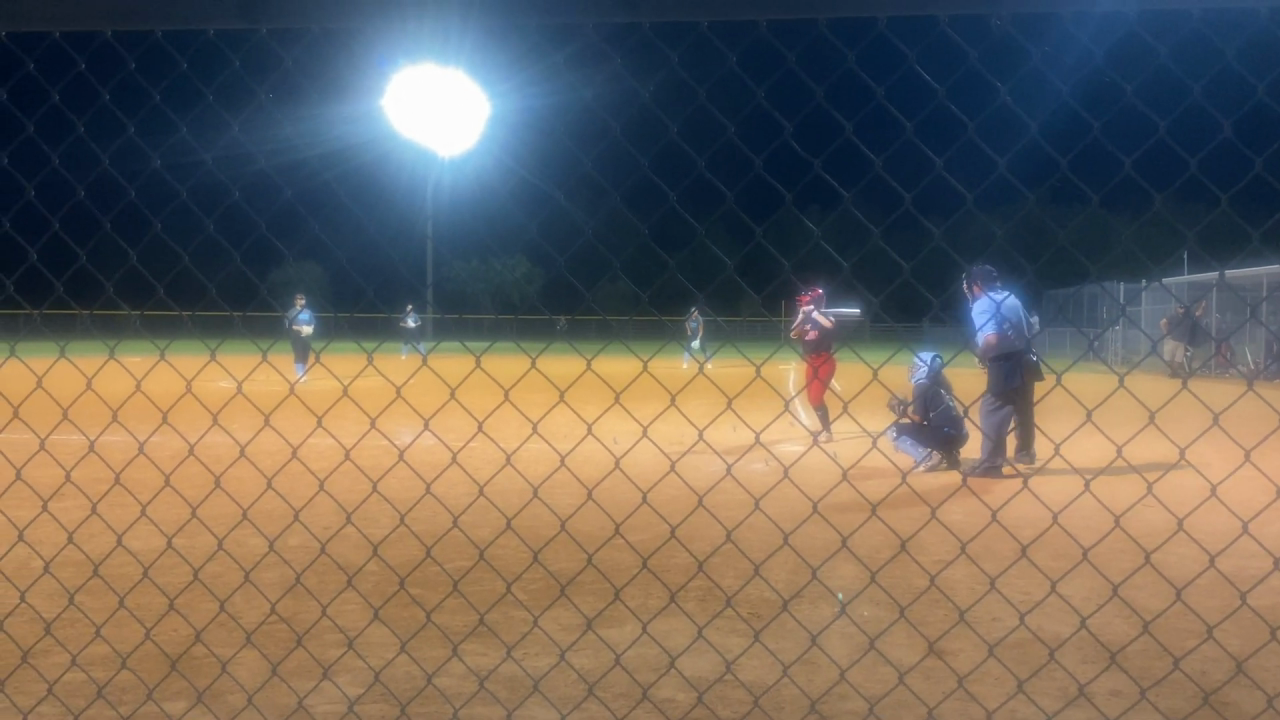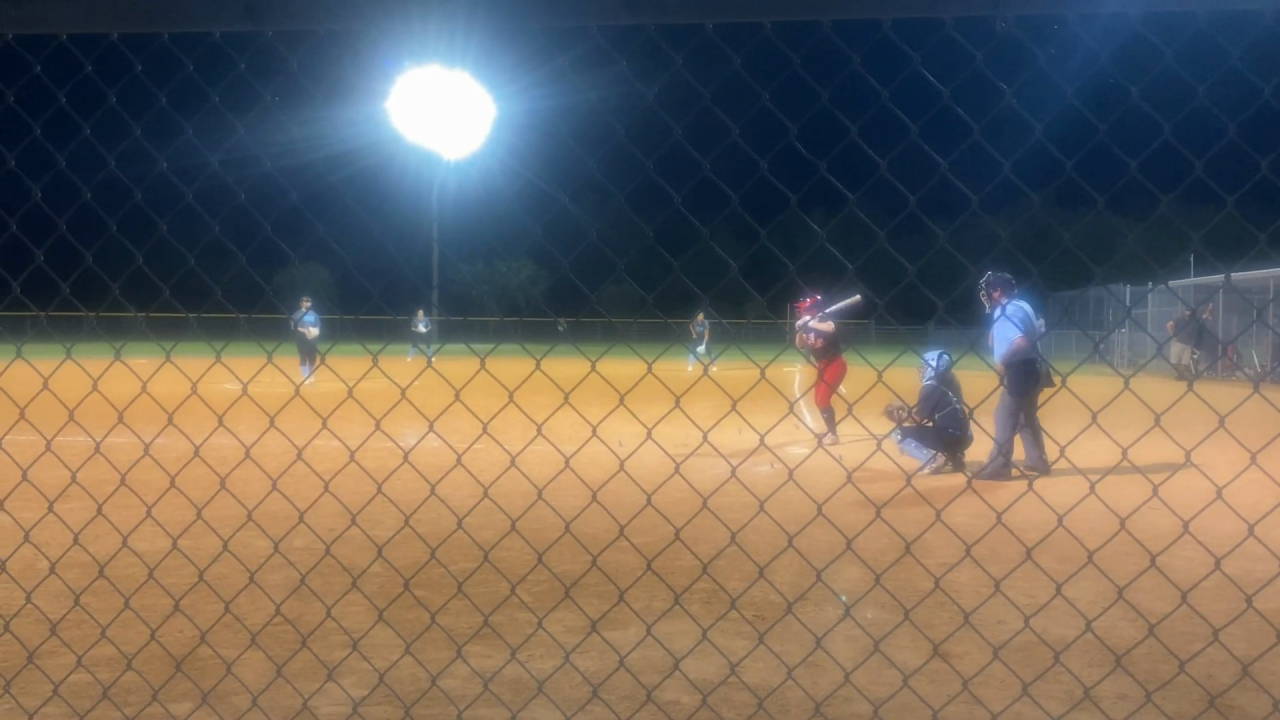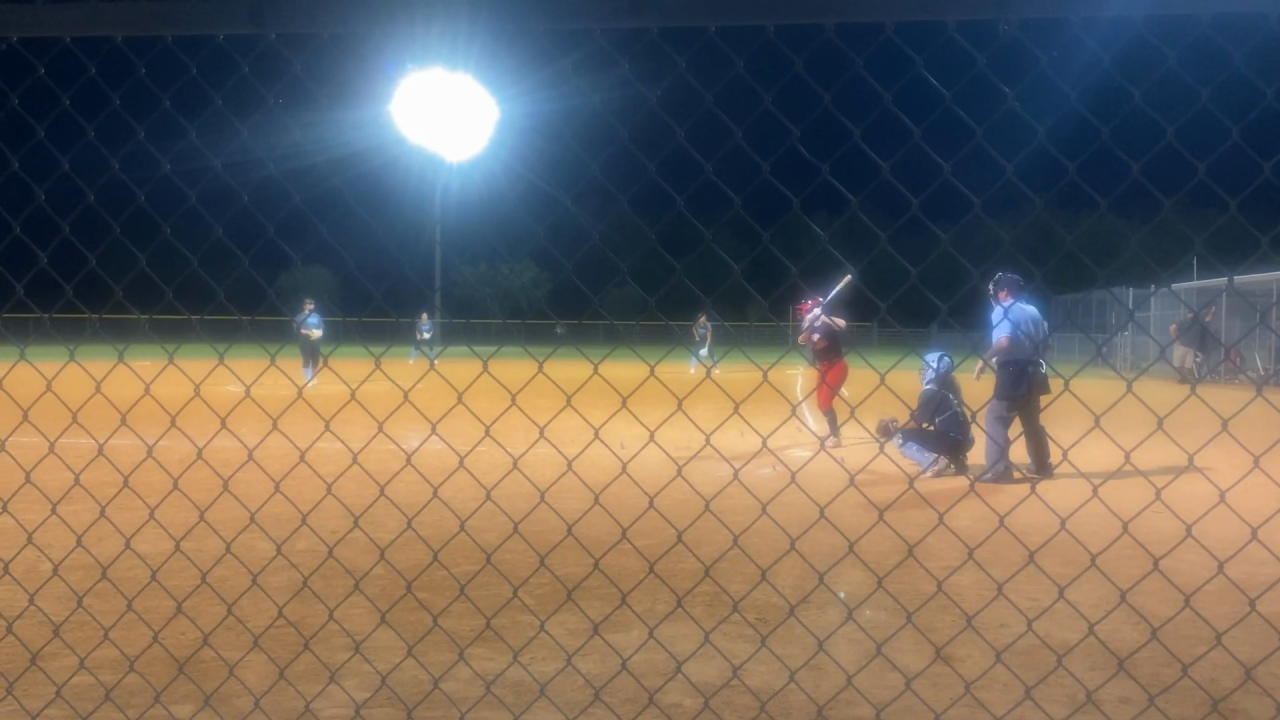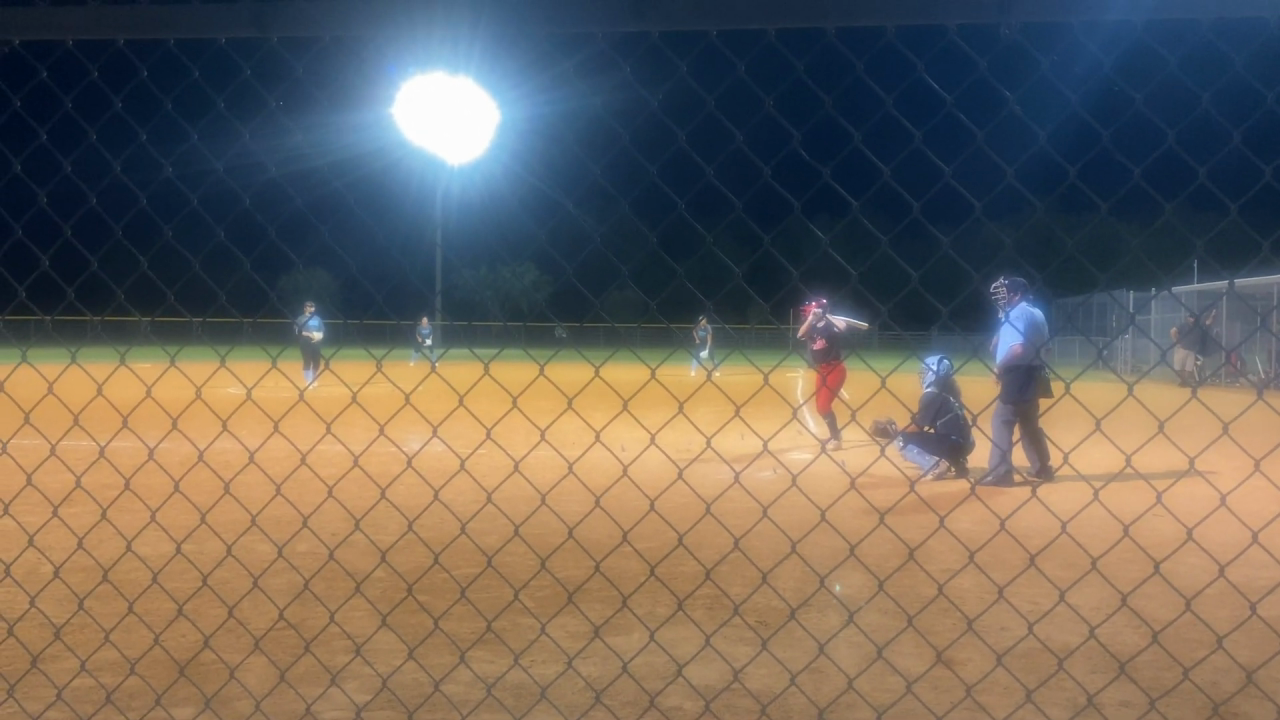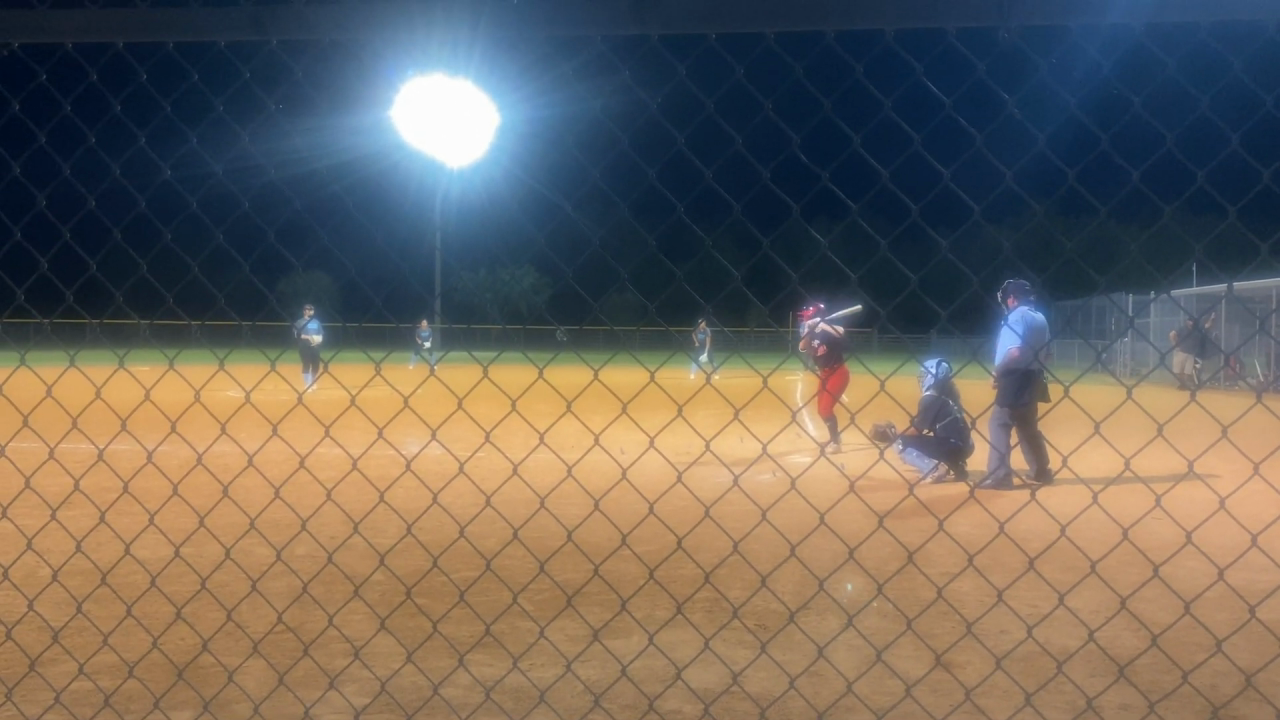
dt=0.5s
person 1, frame 1
left shoulder: (982, 305)
right shoulder: (1011, 298)
left elbow: (992, 340)
right elbow: (1029, 328)
left wrist: (980, 354)
left hip: (1005, 366)
right hip: (1025, 362)
left knee: (992, 413)
right knee: (1023, 409)
left ankle: (991, 464)
right ankle: (1025, 452)
person 1, frame 2
left shoulder: (1006, 310)
right shoulder: (1022, 306)
left elbow: (1021, 343)
left wrist: (1003, 362)
left hip: (1020, 371)
right hip: (1031, 369)
left knee: (1005, 416)
right knee: (1027, 416)
left ankle: (998, 466)
right ankle: (1038, 461)
person 1, frame 3
left shoulder: (1003, 310)
right shoulder: (1034, 311)
left elbow: (1004, 342)
right elbow: (1045, 344)
left wrist: (984, 360)
left hip: (1013, 373)
right hip: (1034, 373)
left knee: (996, 418)
right knee: (1032, 420)
left ankle: (999, 470)
right ankle: (1042, 465)
person 1, frame 4
left shoulder: (1016, 314)
right shoulder: (1037, 314)
left elbow: (1017, 349)
right elbow: (1043, 346)
left wrist: (999, 367)
left hip: (1018, 376)
right hip: (1033, 375)
left knee: (1002, 421)
right knee: (1029, 423)
left ankle: (1000, 472)
right ankle: (1042, 468)
person 1, frame 5
left shoulder: (1015, 317)
right shoulder: (1040, 319)
left elbow: (1014, 353)
right elbow: (1043, 352)
left wrist: (997, 371)
left hip: (1015, 380)
right hip: (1033, 379)
left knee: (999, 424)
right knee: (1028, 427)
left ankle: (1000, 476)
right ankle: (1041, 471)
